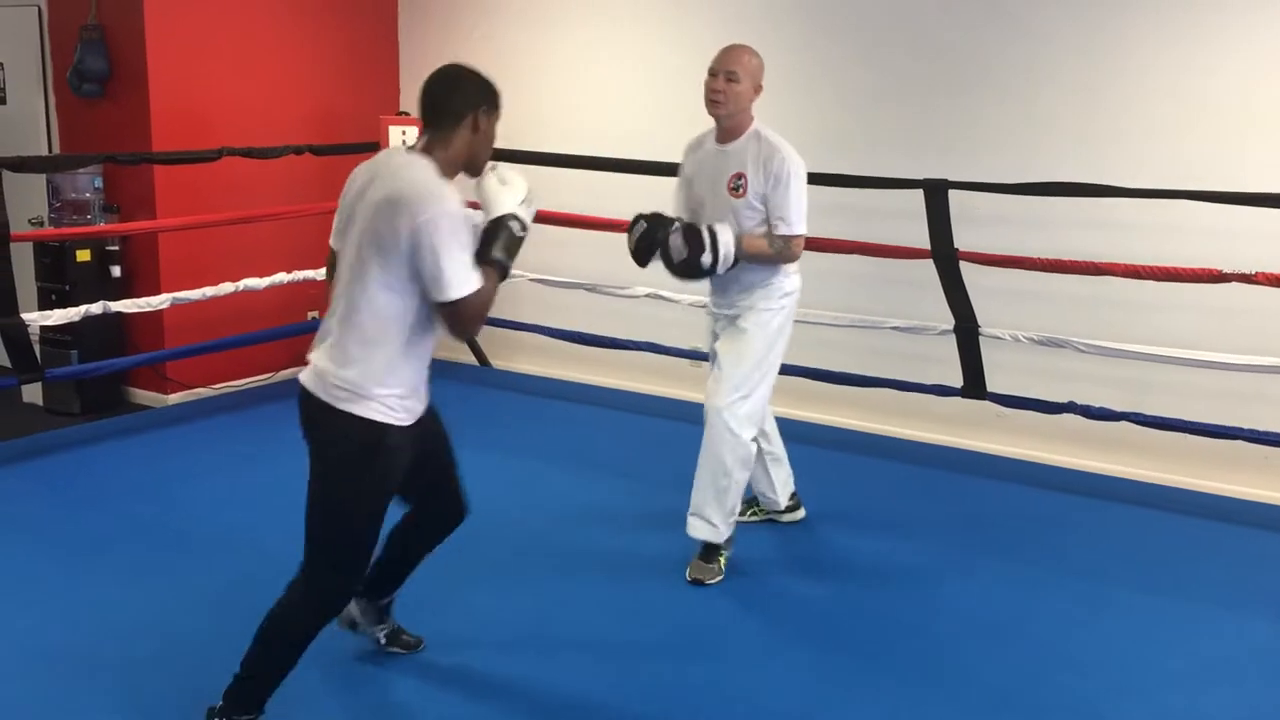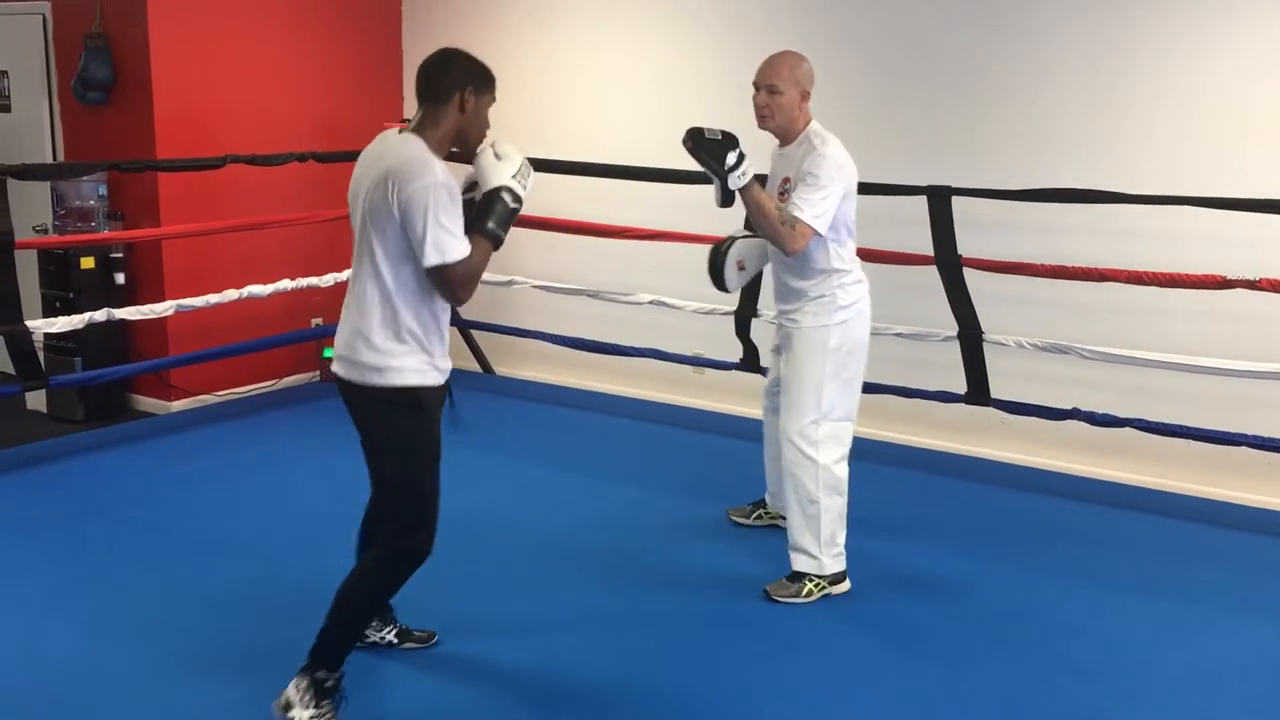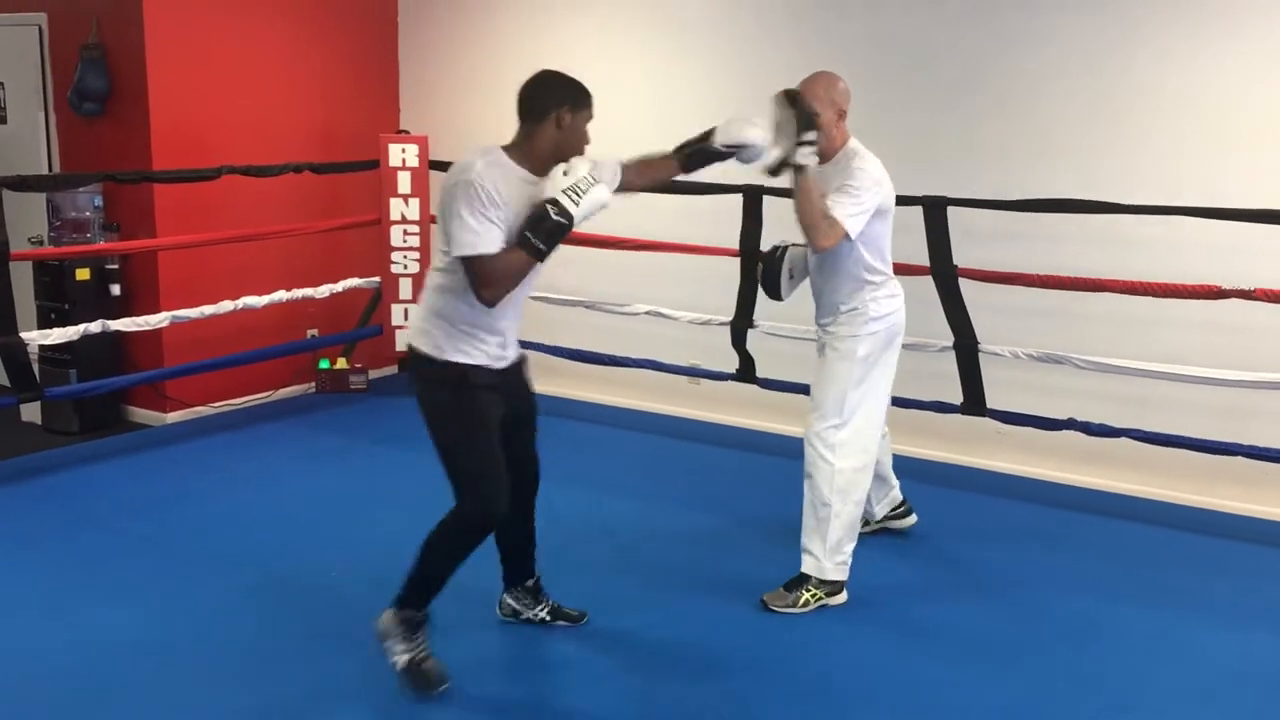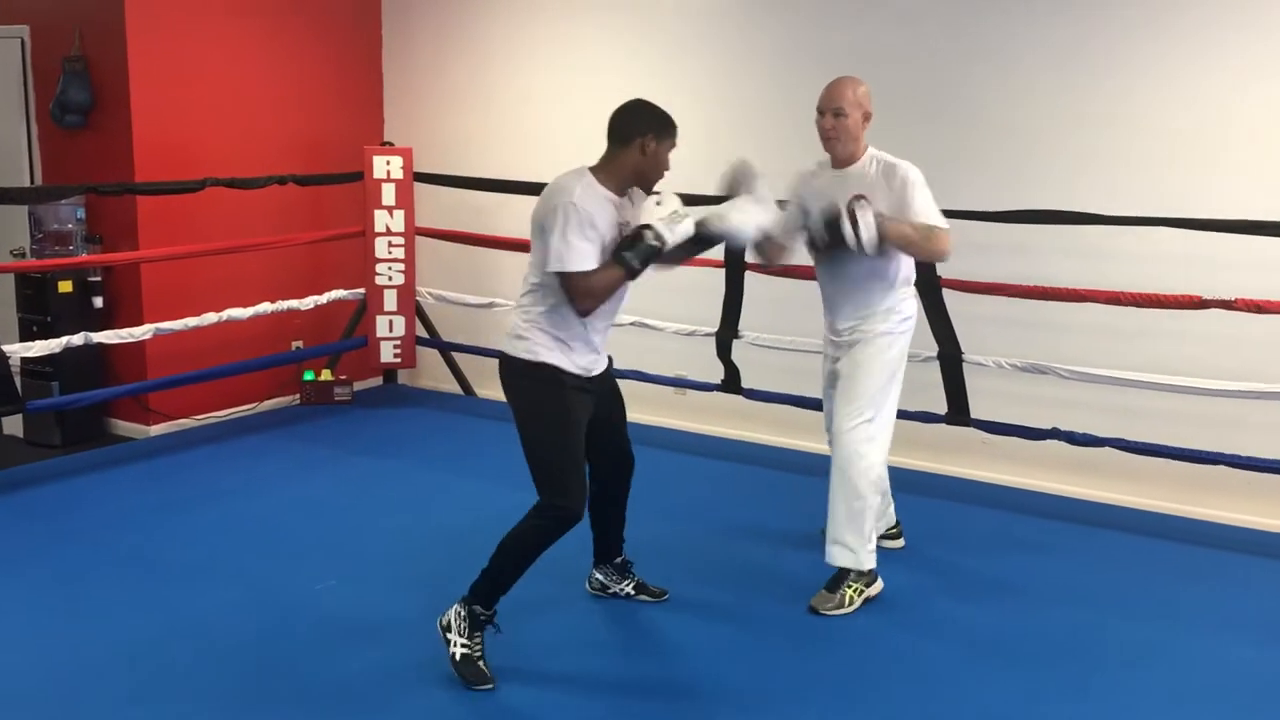
dt=0.5s
person 1, frame 1
left shoulder: (375, 172)
right shoulder: (436, 204)
right elbow: (465, 316)
right wrist: (505, 233)
left hip: (387, 397)
right hip: (360, 411)
left knee: (443, 507)
right knee: (328, 580)
left ankle: (371, 608)
person 1, frame 2
left shoulder: (387, 150)
right shoulder: (425, 176)
right elbow: (457, 287)
left wrist: (470, 207)
right wrist: (499, 208)
left hip: (398, 363)
right hip: (392, 377)
left knee: (399, 507)
right knee: (407, 538)
left ankle: (369, 617)
person 1, frame 3
left shoulder: (557, 174)
right shoulder: (478, 178)
left elbow: (649, 170)
right elbow: (488, 287)
left wrist: (718, 144)
right wrist: (554, 219)
left hip: (498, 357)
right hip: (448, 362)
left knee: (523, 480)
right knee: (483, 504)
left ankle: (522, 593)
right ankle: (404, 618)
person 1, frame 4
left shoulder: (631, 195)
right shoulder: (574, 201)
left elbow: (660, 250)
right elbow: (583, 299)
left wrist: (719, 225)
right wrist: (644, 244)
left hip: (589, 362)
right hip: (542, 364)
left knee: (616, 469)
right knee: (563, 504)
left ankle: (610, 571)
right ankle: (468, 615)
person 2, frame 1
left shoulder: (777, 158)
right shoulder: (698, 150)
left elbow: (792, 246)
right elbow: (686, 219)
left wrist: (726, 246)
right wrist: (655, 229)
left hip: (765, 302)
right hip: (725, 301)
left knee: (727, 409)
right knee: (744, 406)
left ankle: (712, 536)
right ankle: (779, 498)
person 2, frame 2
left shoulder: (823, 157)
right shoulder: (784, 150)
left elbow: (792, 239)
left wrist: (738, 179)
right wrist: (751, 248)
left hip: (830, 312)
right hip: (801, 309)
left knee: (809, 432)
right knee: (780, 408)
left ankle: (823, 567)
right ankle: (781, 504)
person 2, frame 3
left shoulder: (861, 172)
right shoulder: (825, 165)
left elbow: (824, 236)
left wrist: (797, 163)
right wrist: (797, 260)
left hip: (864, 320)
right hip: (845, 317)
left knee: (832, 437)
right knee: (858, 422)
left ankle: (824, 574)
right ankle: (887, 504)
person 2, frame 4
left shoulder: (896, 174)
right shoulder: (810, 182)
left elbow: (938, 242)
right elbow: (775, 250)
left wrist: (873, 225)
left hip: (885, 328)
right hip: (840, 329)
left knee: (857, 439)
right knee: (845, 435)
left ankle: (856, 567)
right ankle: (879, 522)
